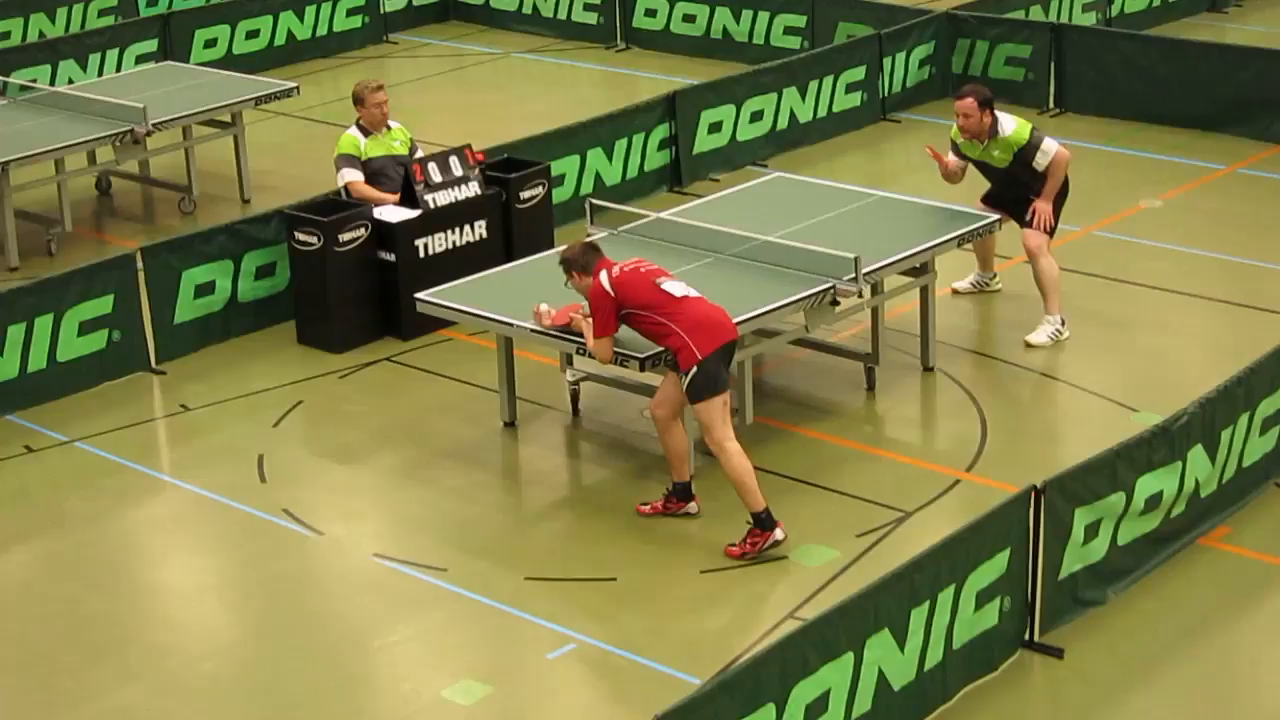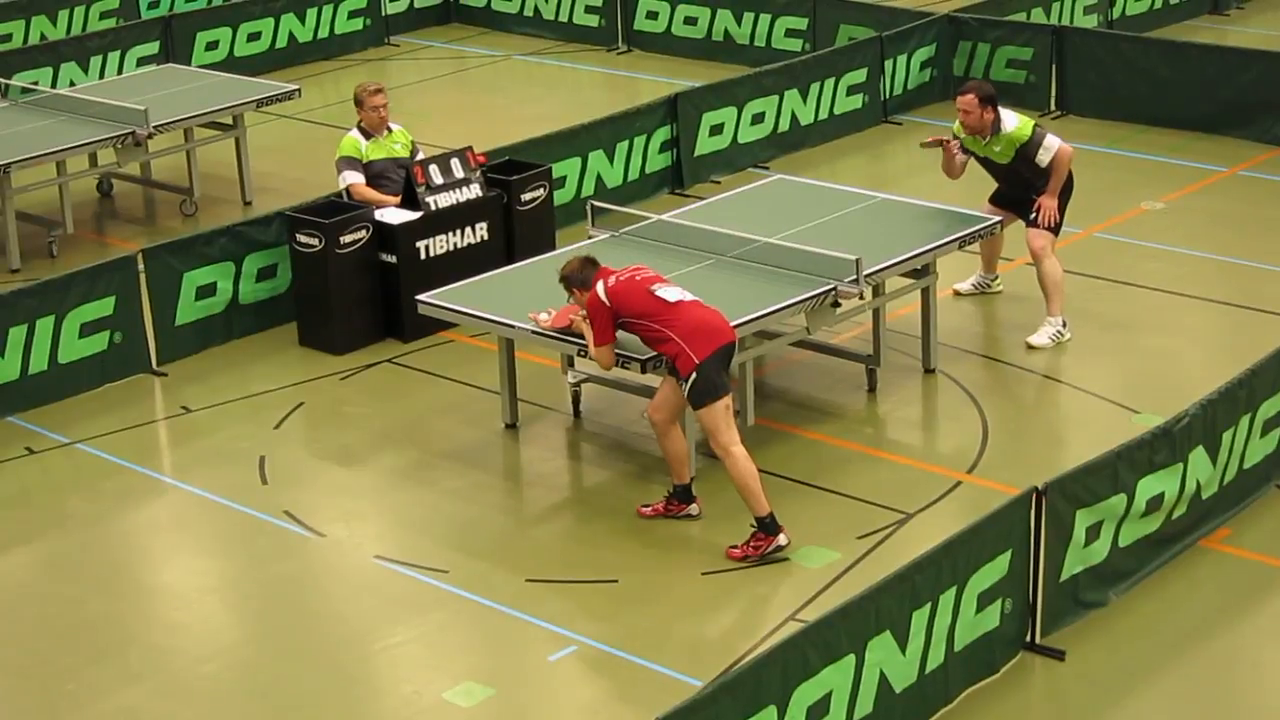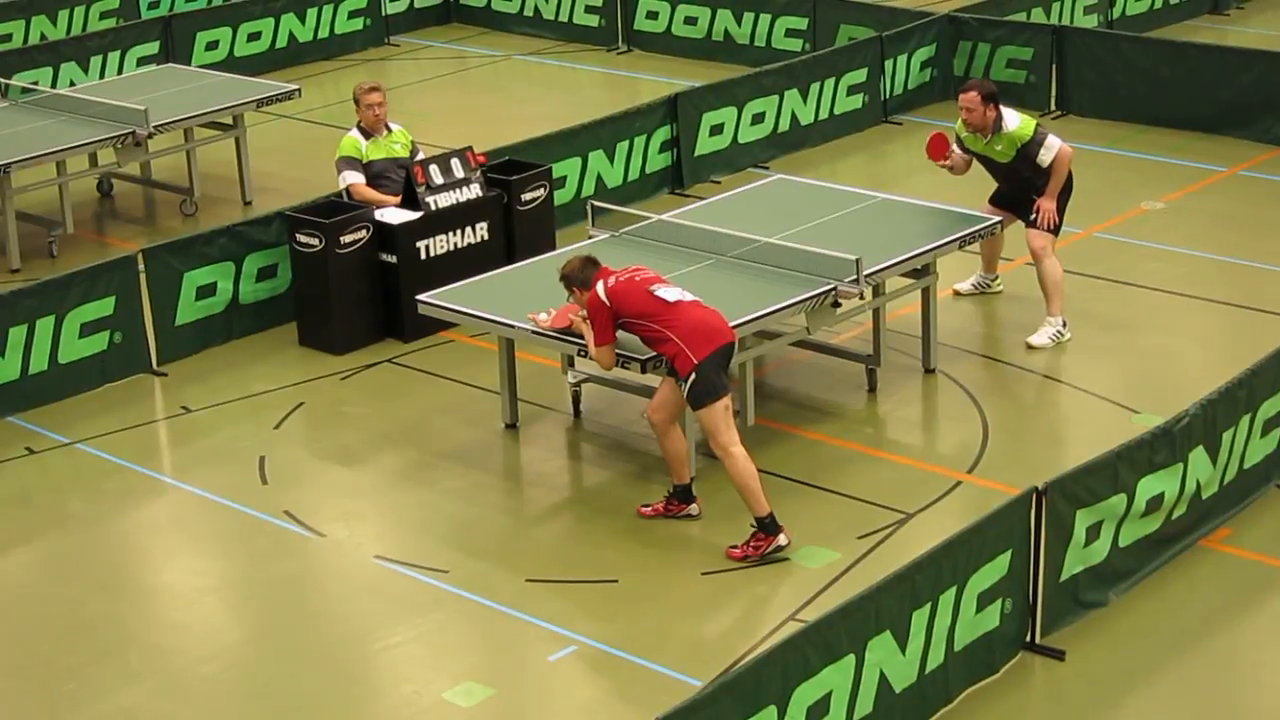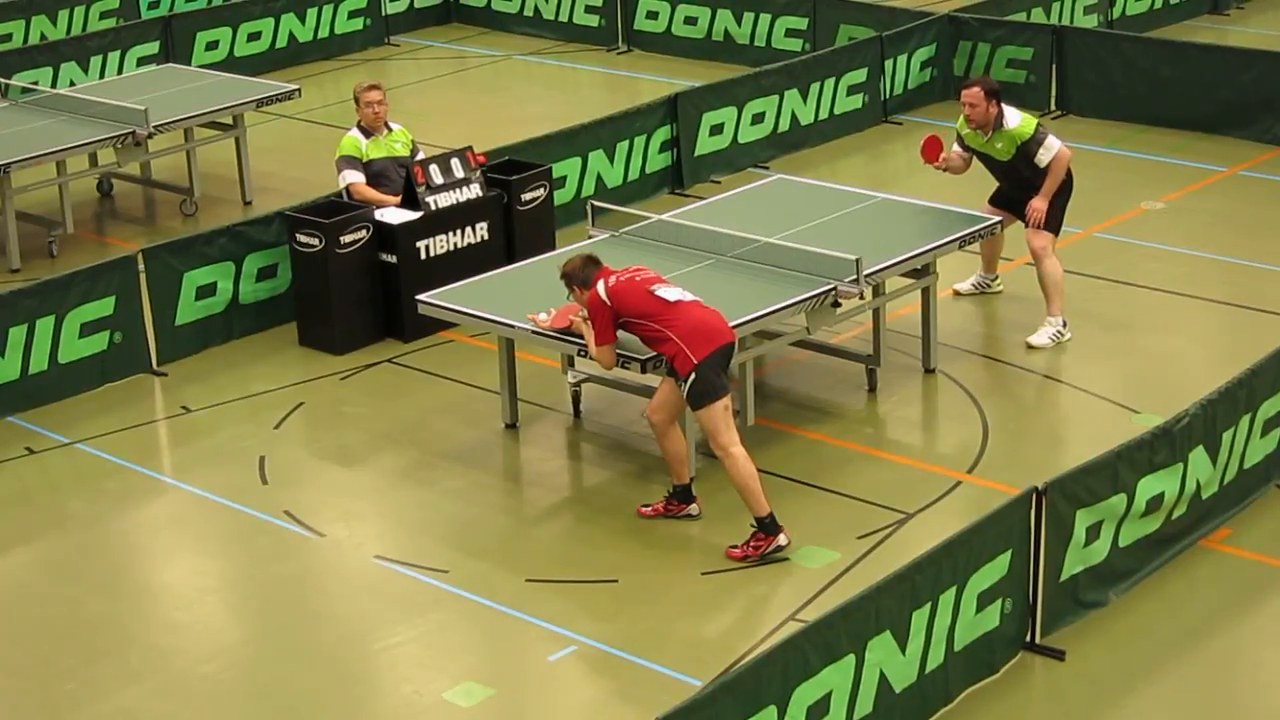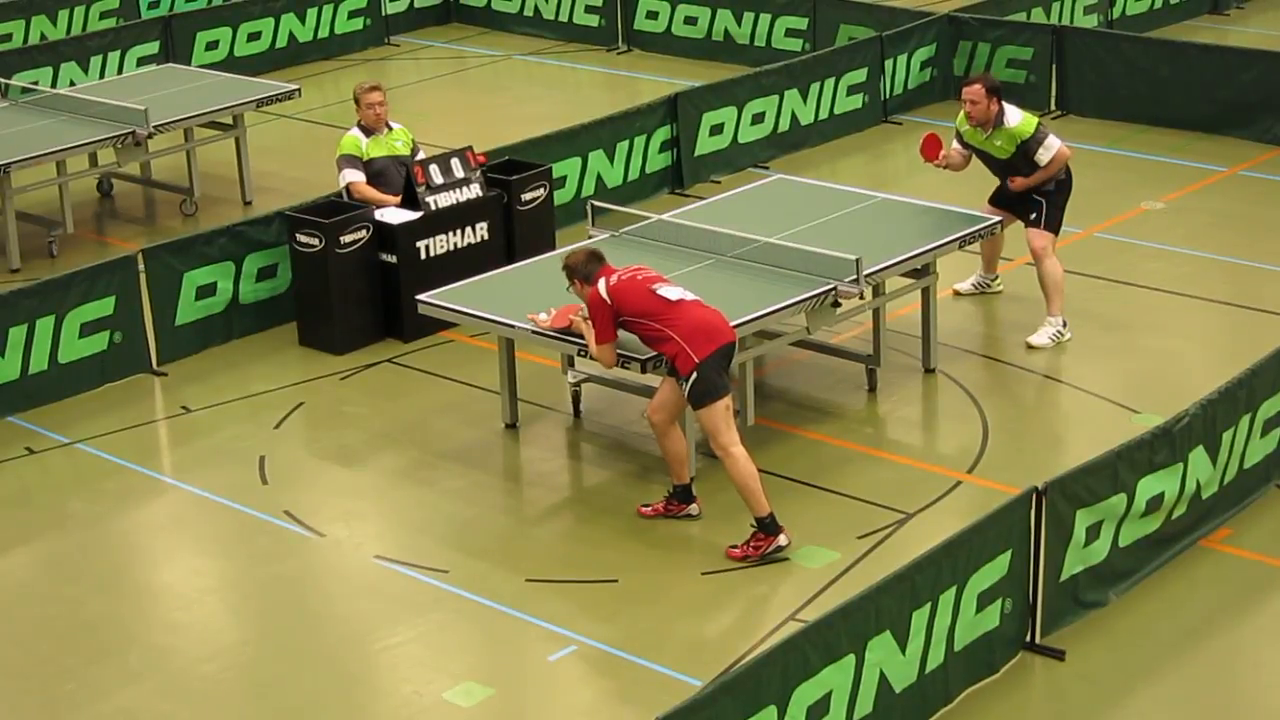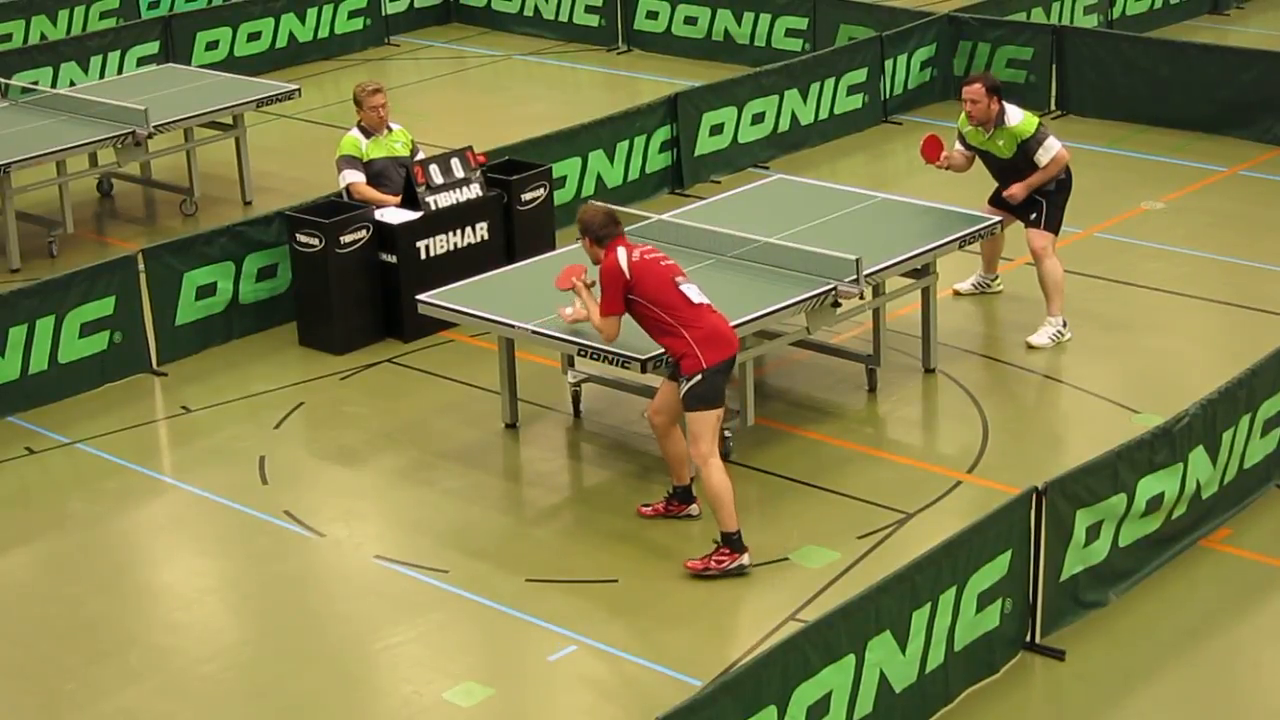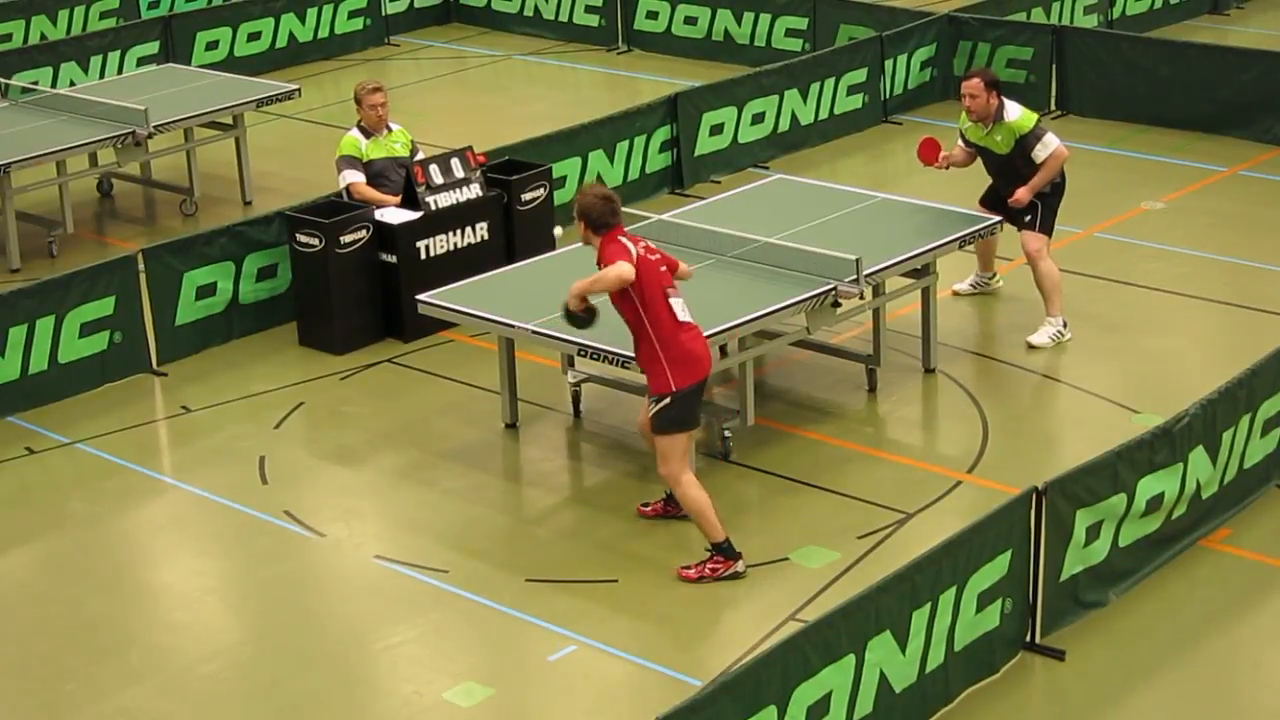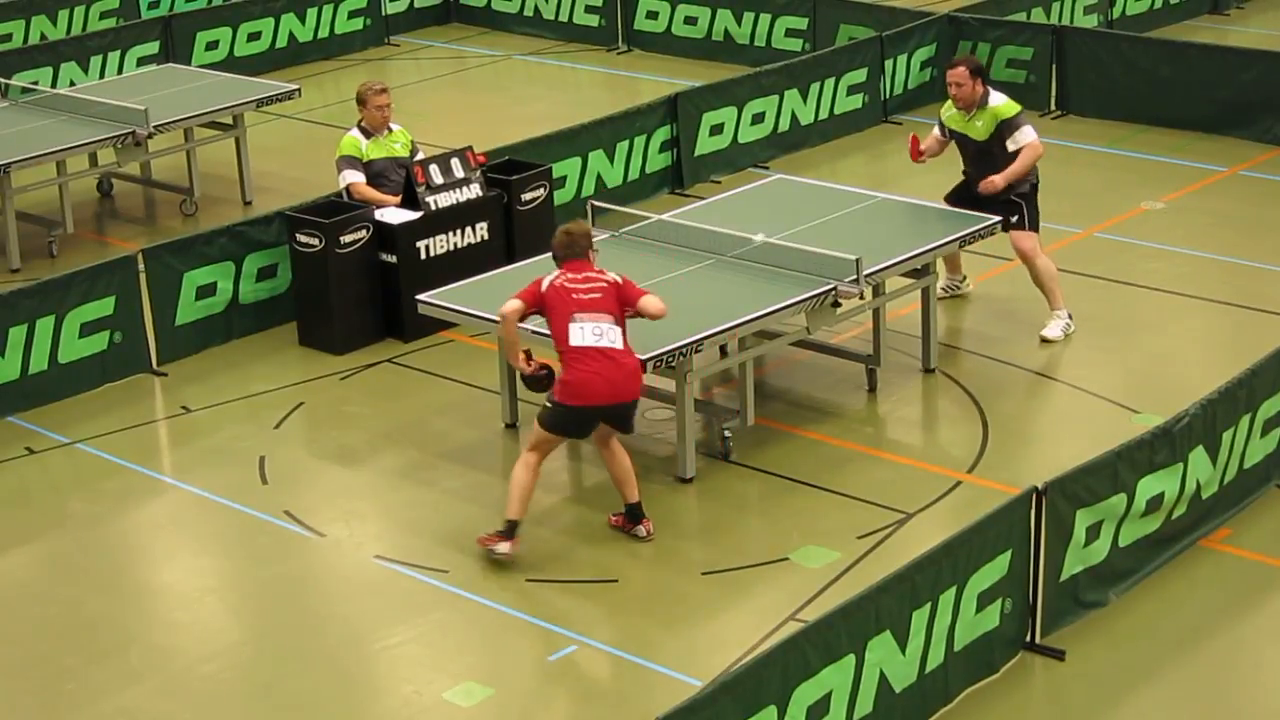
dt=0.5s
person 1, frame 1
left shoulder: (600, 287)
right shoulder: (632, 266)
left elbow: (604, 355)
left wrist: (584, 326)
right wrist: (591, 318)
left hip: (700, 341)
right hip: (717, 325)
left knee: (720, 441)
right knee: (662, 412)
left ankle: (767, 527)
right ankle: (682, 497)
person 1, frame 2
left shoulder: (598, 298)
right shoulder: (632, 272)
left elbow: (605, 361)
left wrist: (586, 329)
left hip: (698, 346)
right hip: (716, 329)
left knee: (726, 445)
right knee: (660, 415)
left ankle: (770, 531)
right ankle: (683, 498)
person 1, frame 3
left shoulder: (597, 297)
right shoulder: (632, 272)
left elbow: (606, 361)
left wrist: (585, 329)
right wrist: (590, 323)
left hip: (698, 347)
right hip: (715, 330)
left knee: (725, 445)
right knee: (659, 416)
left ankle: (770, 531)
right ankle: (683, 499)
person 1, frame 4
left shoulder: (598, 297)
right shoulder: (632, 272)
left elbow: (607, 361)
left wrist: (585, 330)
right wrist: (586, 324)
left hip: (697, 348)
right hip: (715, 330)
left knee: (725, 445)
right knee: (659, 416)
left ankle: (770, 531)
right ankle: (683, 498)
person 1, frame 5
left shoulder: (598, 295)
right shoulder: (632, 272)
left elbow: (607, 359)
left wrist: (585, 329)
right wrist: (577, 323)
left hip: (699, 347)
right hip: (715, 330)
left knee: (725, 444)
right knee: (659, 416)
left ankle: (770, 531)
right ankle: (683, 498)
person 1, frame 6
left shoulder: (612, 265)
right shoulder: (639, 253)
left elbow: (609, 332)
left wrist: (585, 295)
right wrist: (584, 311)
left hip: (705, 351)
right hip: (713, 339)
left knee: (703, 454)
right knee: (659, 417)
left ankle: (733, 548)
right ankle: (682, 498)
person 1, frame 7
left shoulder: (616, 247)
right shoulder: (640, 246)
left elbow: (624, 274)
right elbow: (678, 271)
left wrist: (580, 290)
left hip: (676, 369)
right hip: (690, 355)
left knee: (674, 472)
right knee: (649, 427)
left ankle: (726, 556)
right ankle: (676, 503)
person 1, frame 8
left shoulder: (548, 284)
right shoulder: (614, 281)
left elbow: (508, 312)
right elbow: (657, 310)
left wrist: (514, 357)
right wrist: (631, 310)
left hip: (579, 388)
right hip: (627, 385)
left knee: (532, 453)
right knee: (606, 439)
left ankle: (506, 536)
right ankle: (637, 518)
person 2, frame 1
left shoulder: (1015, 134)
right shoulder: (959, 135)
left elbow: (1062, 156)
right elbow: (957, 175)
left wrist: (1046, 200)
right wrist: (948, 169)
left hip: (1042, 188)
right hip: (1008, 187)
left knee: (1035, 246)
left ankle: (1055, 322)
right ankle: (986, 276)
person 2, frame 2
left shoulder: (1017, 131)
right shoulder: (963, 130)
left elbow: (1065, 152)
right elbow: (954, 173)
left wrist: (1051, 195)
right wrist: (948, 155)
left hip: (1047, 187)
right hip: (1015, 185)
left knee: (1039, 246)
left ankle: (1057, 323)
right ankle: (988, 278)
person 2, frame 3
left shoulder: (1018, 130)
right shoulder: (965, 128)
left elbow: (1065, 153)
right elbow: (963, 164)
left wrist: (1050, 197)
right wrist: (951, 162)
left hip: (1048, 186)
right hip: (1014, 184)
left knee: (1039, 246)
left ankle: (1057, 323)
right ankle: (988, 278)
person 2, frame 4
left shoulder: (1019, 128)
right shoulder: (966, 126)
left elbow: (1063, 156)
right elbow: (962, 162)
left wrist: (1043, 198)
right wrist: (947, 162)
left hip: (1049, 185)
right hip: (1015, 184)
left knee: (1040, 247)
left ankle: (1056, 323)
right ankle: (988, 278)
person 2, frame 5
left shoulder: (1020, 127)
right shoulder: (965, 122)
left elbow: (1062, 154)
right elbow: (961, 158)
left wrist: (1029, 182)
right wrist: (947, 159)
left hip: (1048, 184)
right hip: (1014, 183)
left knee: (1040, 247)
left ankle: (1056, 323)
right ankle: (988, 278)
person 2, frame 6
left shoulder: (1020, 126)
right shoulder: (967, 123)
left elbow: (1060, 158)
right elbow: (964, 159)
left wrist: (1026, 187)
right wrist: (949, 160)
left hip: (1048, 184)
right hip: (1013, 183)
left knee: (1040, 247)
left ankle: (1057, 323)
right ankle: (988, 278)
person 2, frame 7
left shoulder: (1018, 122)
right shoulder: (969, 119)
left elbow: (1059, 154)
right elbow: (967, 152)
left wrist: (1029, 189)
right wrist: (950, 158)
left hip: (1040, 188)
right hip: (1006, 184)
left knee: (1034, 250)
left ankle: (1057, 323)
right ankle: (986, 276)
person 2, frame 8
left shoulder: (1001, 110)
right shoulder: (950, 110)
left elbow: (1034, 149)
right elbow: (939, 140)
left wrist: (1004, 178)
right wrist: (925, 149)
left hip: (1016, 187)
right hip: (977, 182)
left knee: (1027, 249)
left ankle: (1061, 315)
right ankle: (956, 280)
